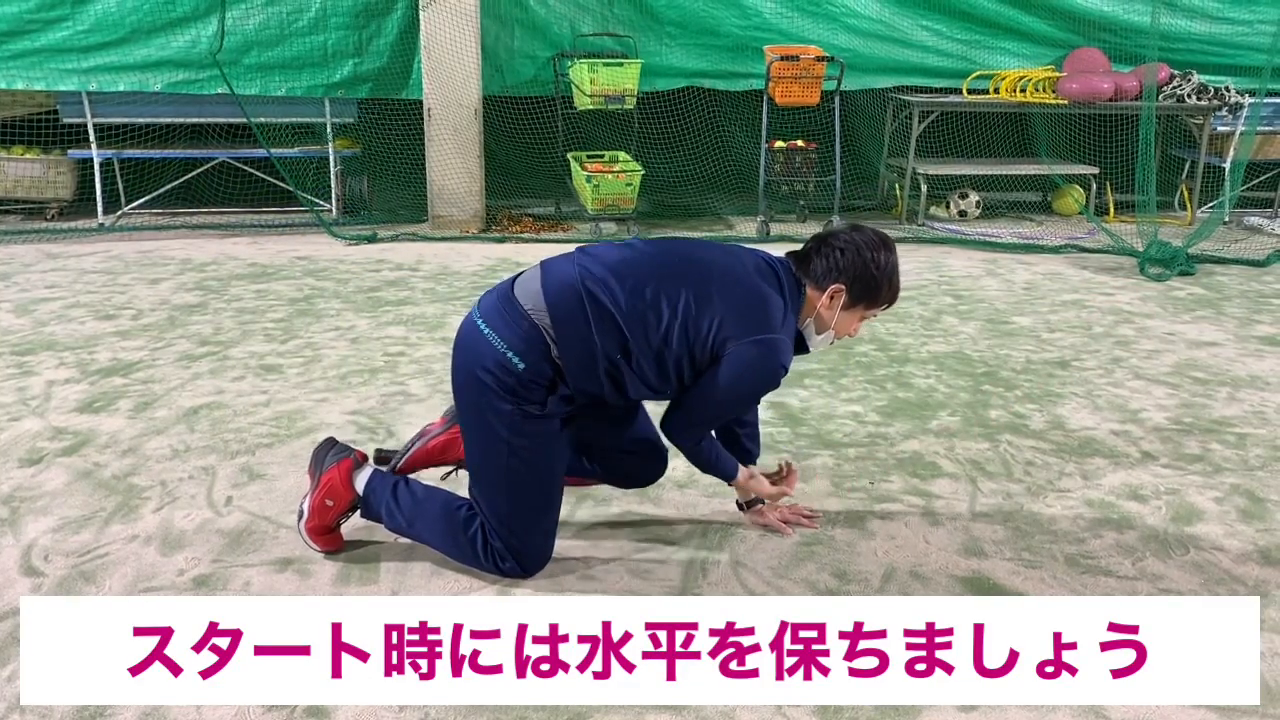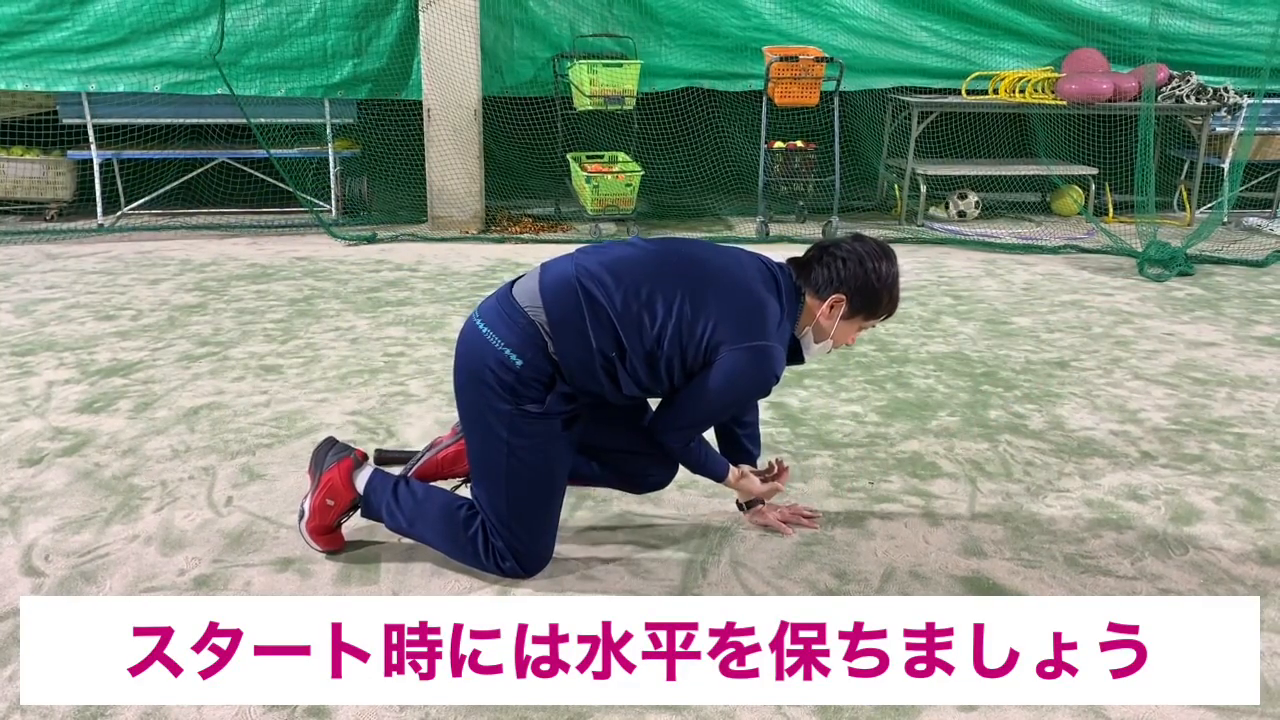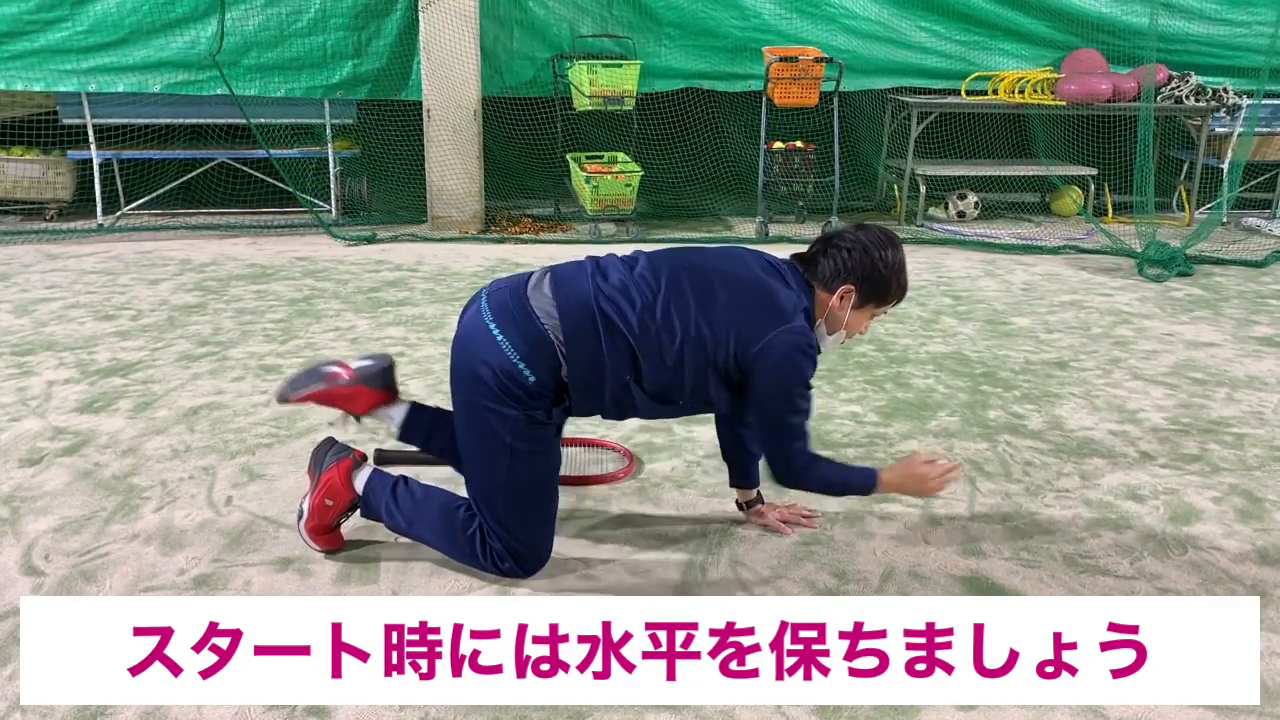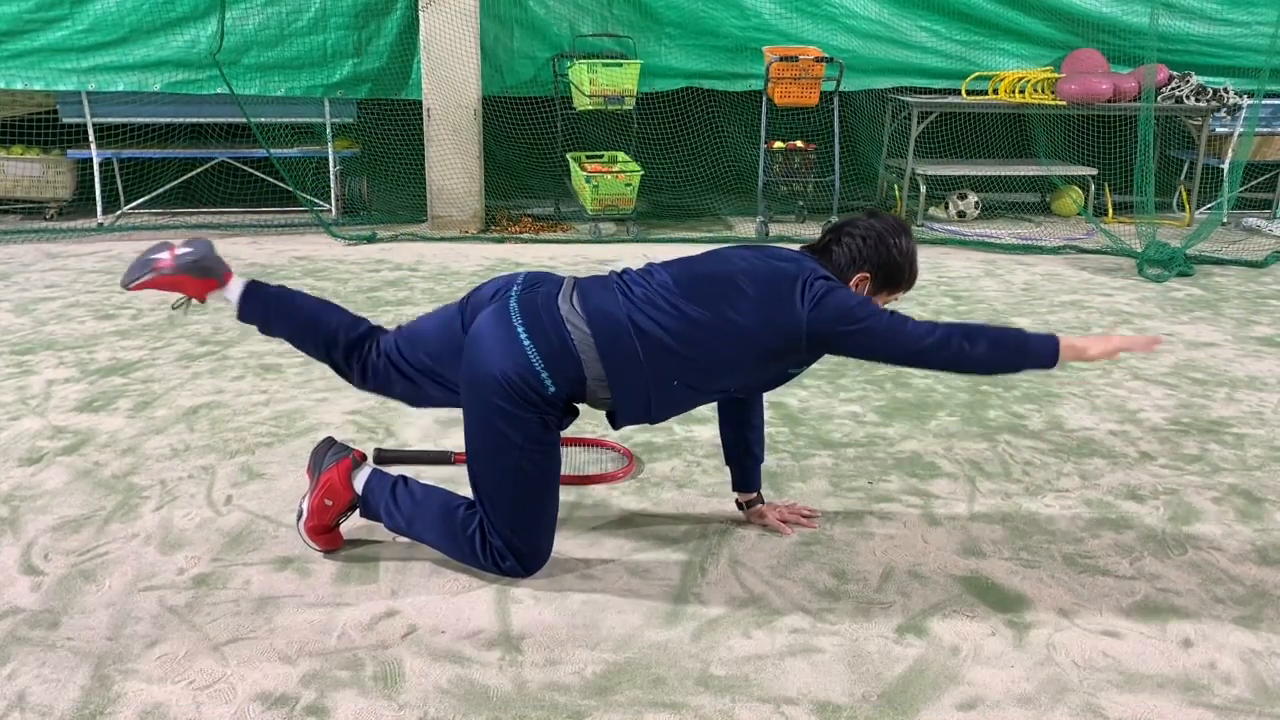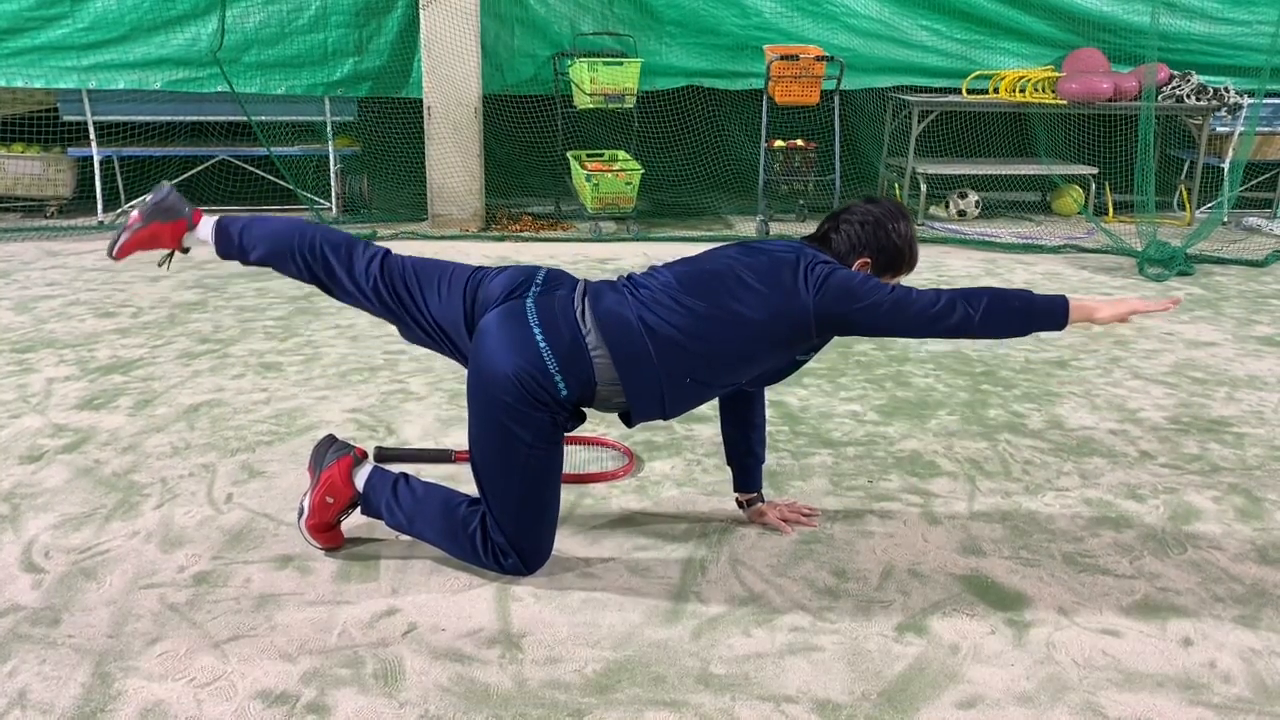
dt=0.5s
person 1, frame 1
left shoulder: (763, 275)
right shoulder: (766, 346)
left elbow: (730, 398)
right elbow: (686, 427)
left wrist: (752, 498)
right wrist: (743, 478)
left hip: (527, 325)
right hip: (511, 360)
left knee: (642, 465)
right knee: (517, 555)
left ankle: (472, 442)
right ankle: (356, 482)
person 1, frame 2
left shoulder: (765, 283)
right shoulder: (758, 350)
left elbow: (732, 401)
right elbow: (671, 428)
left wrist: (753, 498)
right wrist: (734, 476)
left hip: (540, 340)
right hip: (513, 359)
left knee: (653, 468)
right knee: (518, 555)
left ankle: (482, 448)
right ankle: (357, 482)
person 1, frame 3
left shoulder: (764, 277)
right shoulder: (787, 340)
left elbow: (734, 395)
right elbow: (793, 464)
left wrist: (749, 500)
right wrist: (886, 481)
left hip: (509, 311)
right hip: (514, 362)
left knee: (495, 471)
right knee: (514, 552)
left ankle: (375, 400)
right ankle: (355, 480)
person 1, frame 4
left shoulder: (770, 274)
right shoulder: (820, 306)
left elbow: (739, 384)
right elbow: (946, 347)
left wrist: (751, 499)
right wrist: (1071, 347)
left hip: (520, 306)
right hip: (526, 371)
left knee: (373, 359)
right knee: (512, 549)
left ankle: (216, 283)
right ankle: (356, 482)
person 1, frame 5
left shoulder: (772, 265)
right shoulder: (826, 293)
left elbow: (741, 385)
right elbow: (953, 311)
left wrist: (752, 496)
right wrist: (1080, 311)
left hip: (529, 300)
right hip: (534, 370)
left knee: (369, 272)
right knee: (513, 548)
left ankle: (190, 226)
right ankle: (357, 480)
